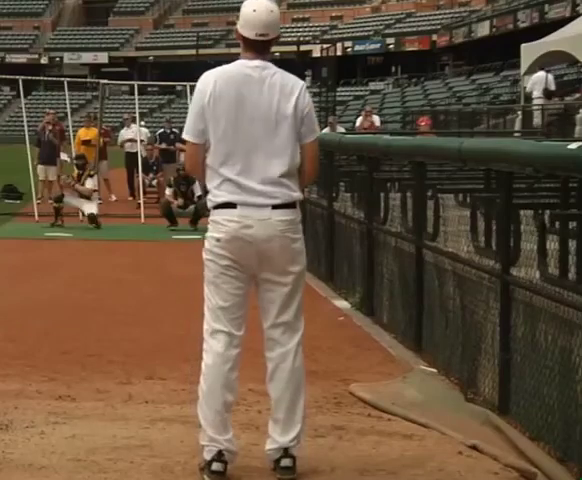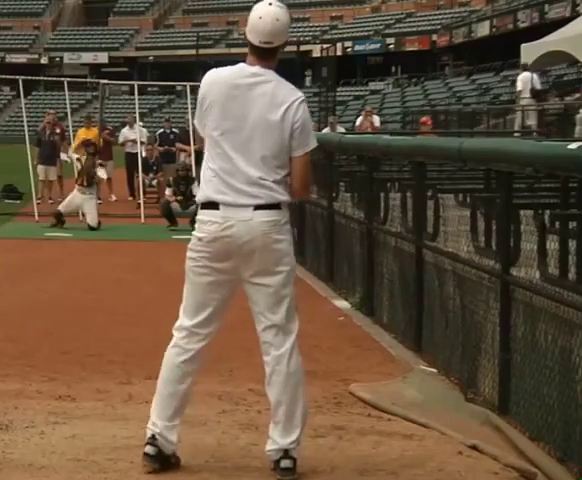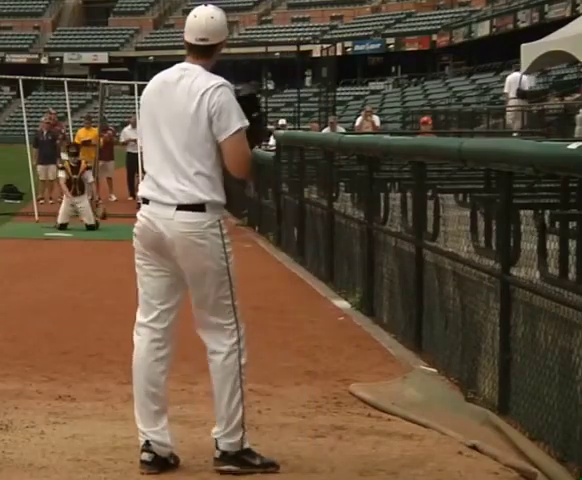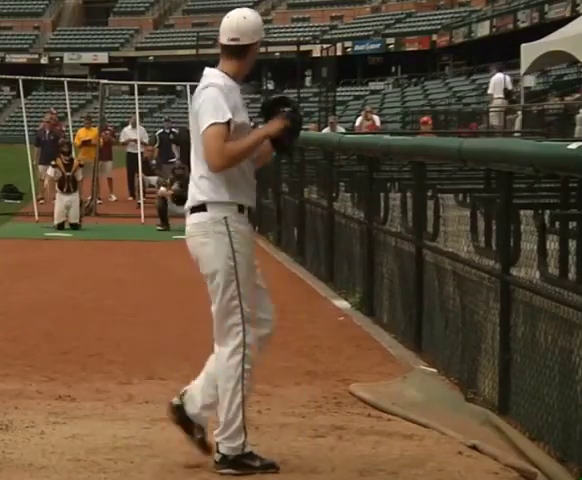
dt=0.7s
person 1, frame 1
left shoulder: (211, 81)
right shoulder: (295, 88)
left elbow: (193, 163)
right elbow: (310, 171)
left hip: (227, 222)
right hip: (282, 223)
left knee: (221, 340)
right knee: (284, 340)
person 1, frame 2
left shoulder: (211, 82)
right shoulder: (291, 100)
right elbow: (299, 187)
left hip: (214, 222)
right hip: (267, 225)
left knee: (190, 332)
right knee: (280, 341)
left ankle: (159, 438)
person 1, frame 3
left shoulder: (153, 86)
right shoulder: (216, 89)
right elbow: (240, 168)
right wrist: (242, 131)
left hip: (150, 217)
right hip: (196, 221)
left knee: (151, 331)
right knee: (222, 335)
person 1, frame 4
left shoulder: (231, 90)
right shoulder: (213, 91)
left elbow: (252, 158)
right elbow: (217, 158)
left wrist: (265, 141)
right wrist: (263, 130)
left hip: (227, 221)
right hip: (216, 223)
left knee: (257, 324)
right knee: (236, 335)
left ankle: (195, 402)
